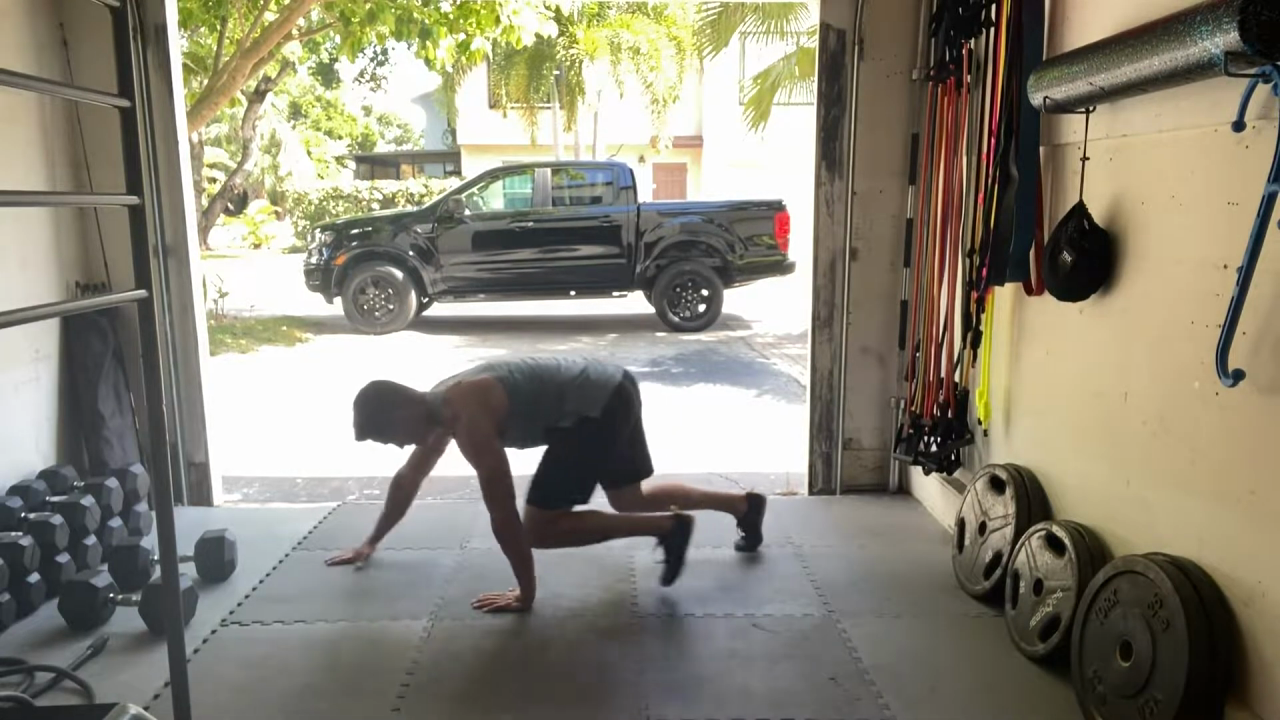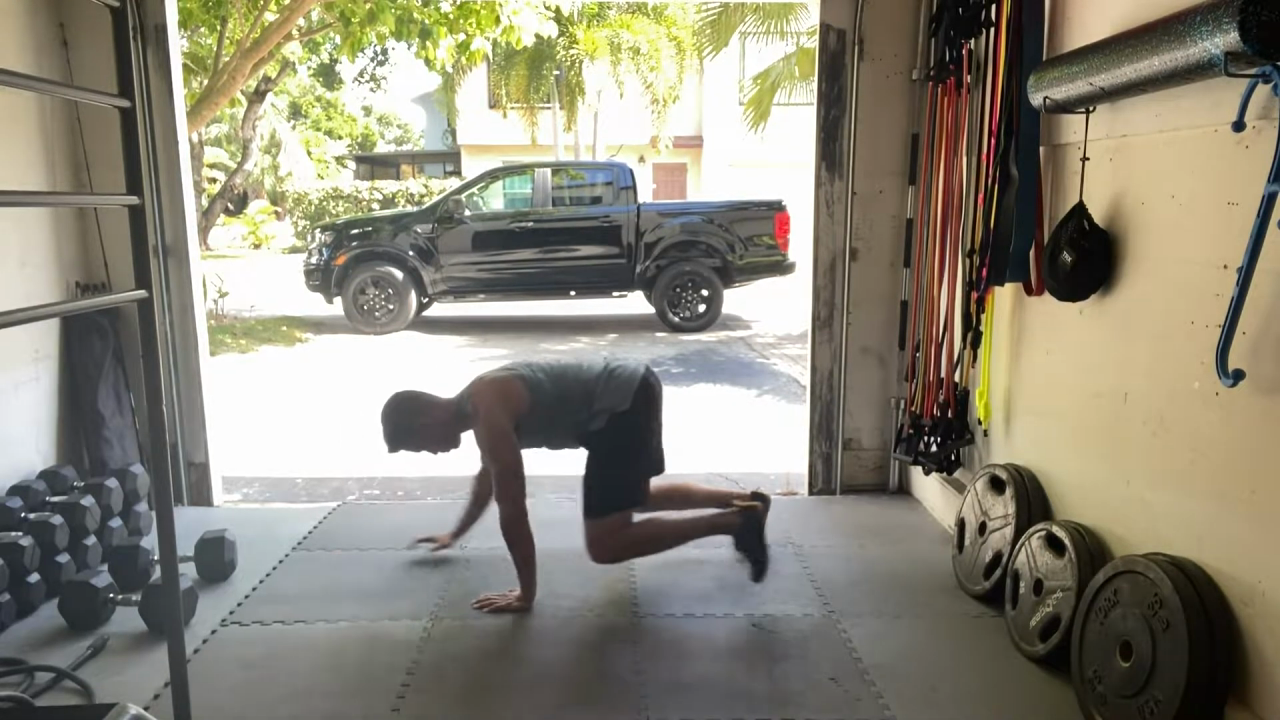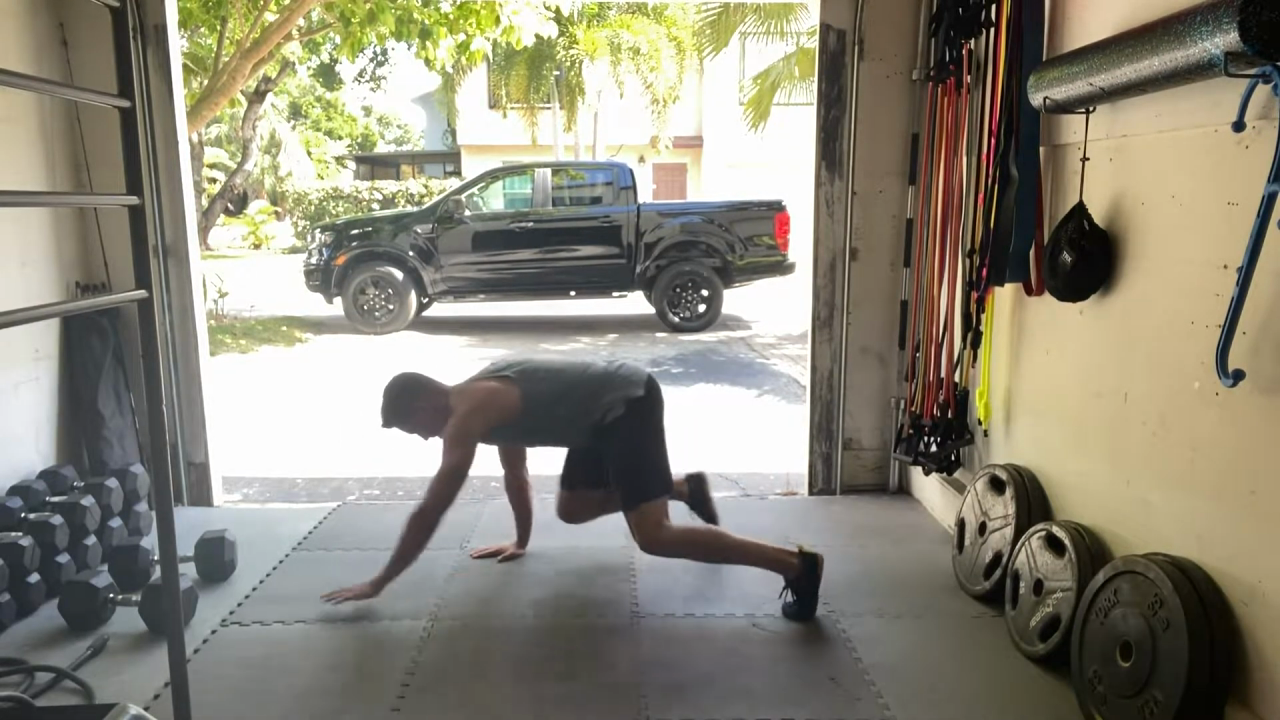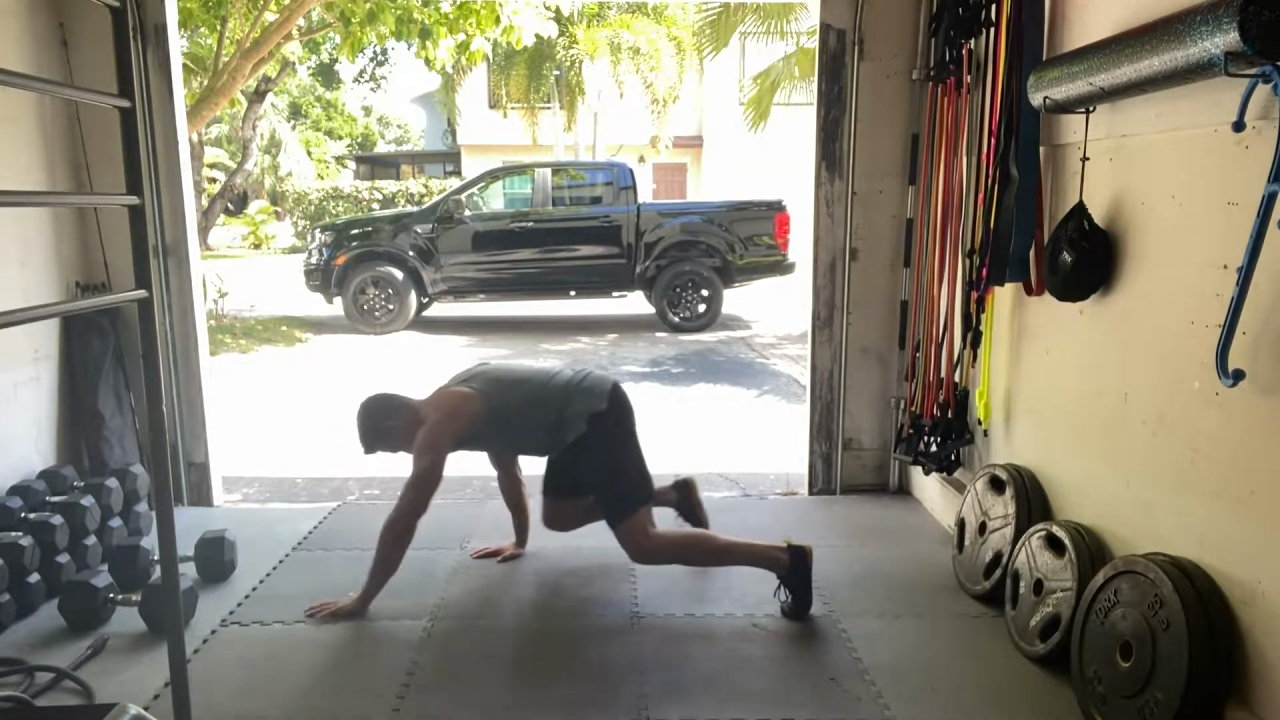
dt=0.7s
person 1, frame 1
left shoulder: (466, 418)
right shoulder: (437, 406)
left elbow: (504, 513)
right elbow: (409, 476)
left wrist: (526, 593)
right wrist: (372, 542)
left hip: (598, 404)
right hip: (607, 390)
left knee: (539, 526)
right knee: (629, 499)
left ankle: (664, 524)
right ankle: (744, 505)
person 1, frame 2
left shoulder: (487, 418)
right shoulder: (470, 404)
left elbow: (513, 512)
right elbow: (490, 479)
left wrist: (526, 594)
right wrist: (455, 534)
left hip: (623, 402)
right hip: (630, 390)
left knee: (606, 546)
right knee: (638, 497)
left ankle: (737, 520)
right ankle: (747, 503)
person 1, frame 3
left shoulder: (469, 413)
right shoulder: (484, 395)
left elbow: (432, 509)
right elbow: (514, 469)
left wrist: (378, 583)
right wrist: (521, 540)
left hip: (630, 402)
right hip: (608, 407)
left knee: (654, 537)
right knee: (572, 510)
left ankle: (795, 564)
right ankle: (683, 488)
person 1, frame 4
left shoulder: (437, 425)
right shoulder: (457, 403)
left elbow: (404, 519)
right elbow: (505, 462)
left wrist: (363, 600)
right wrist: (519, 539)
left hip: (595, 414)
right hip: (584, 409)
left knee: (645, 545)
right knee: (559, 517)
left ankle: (784, 558)
right ankle: (672, 495)
